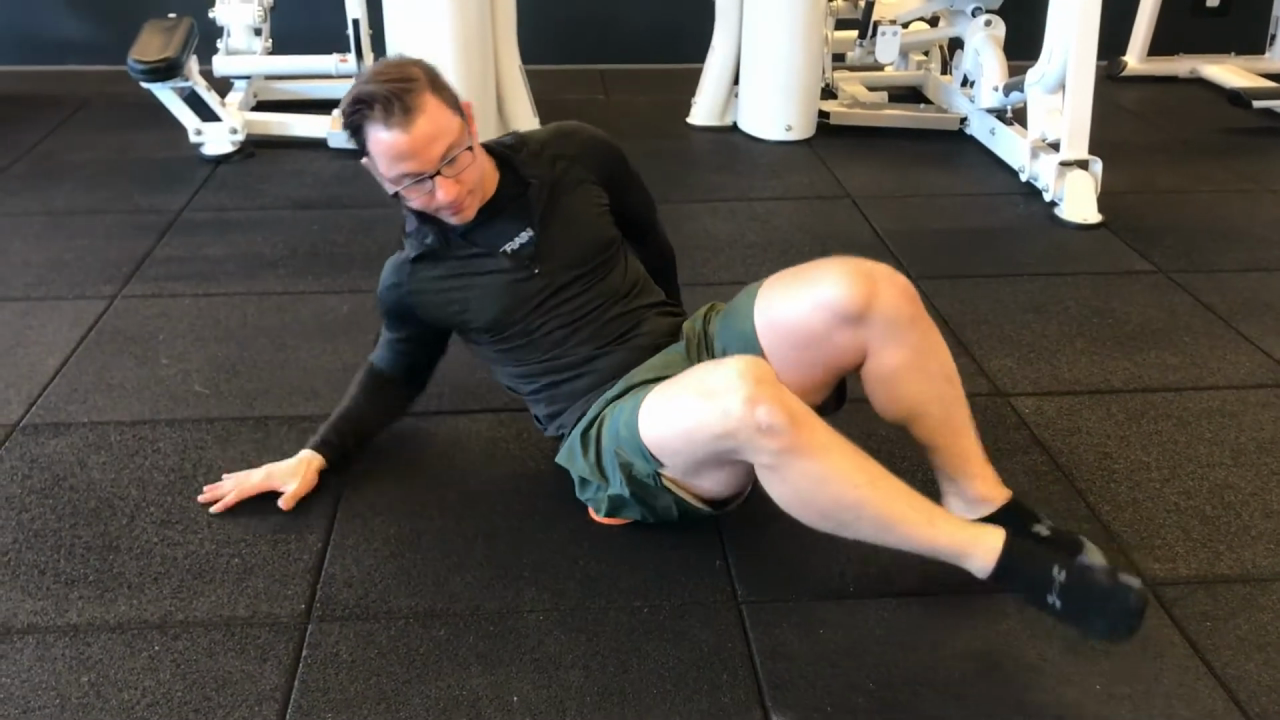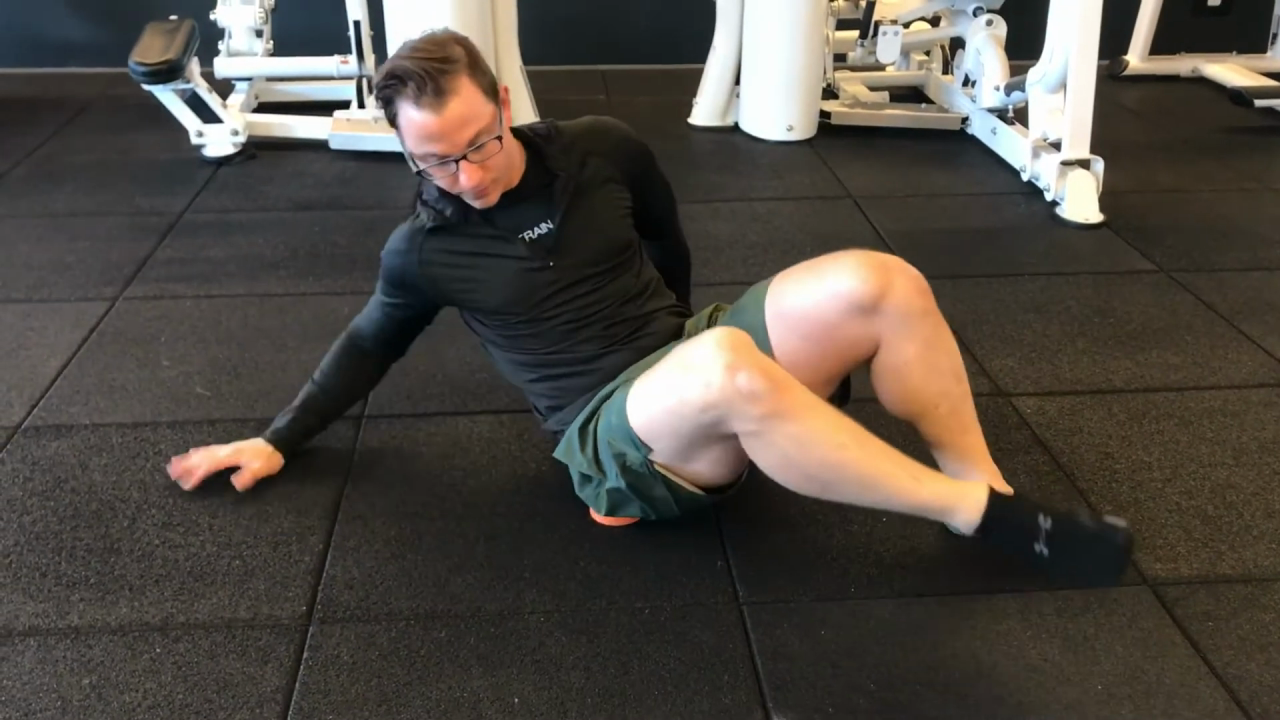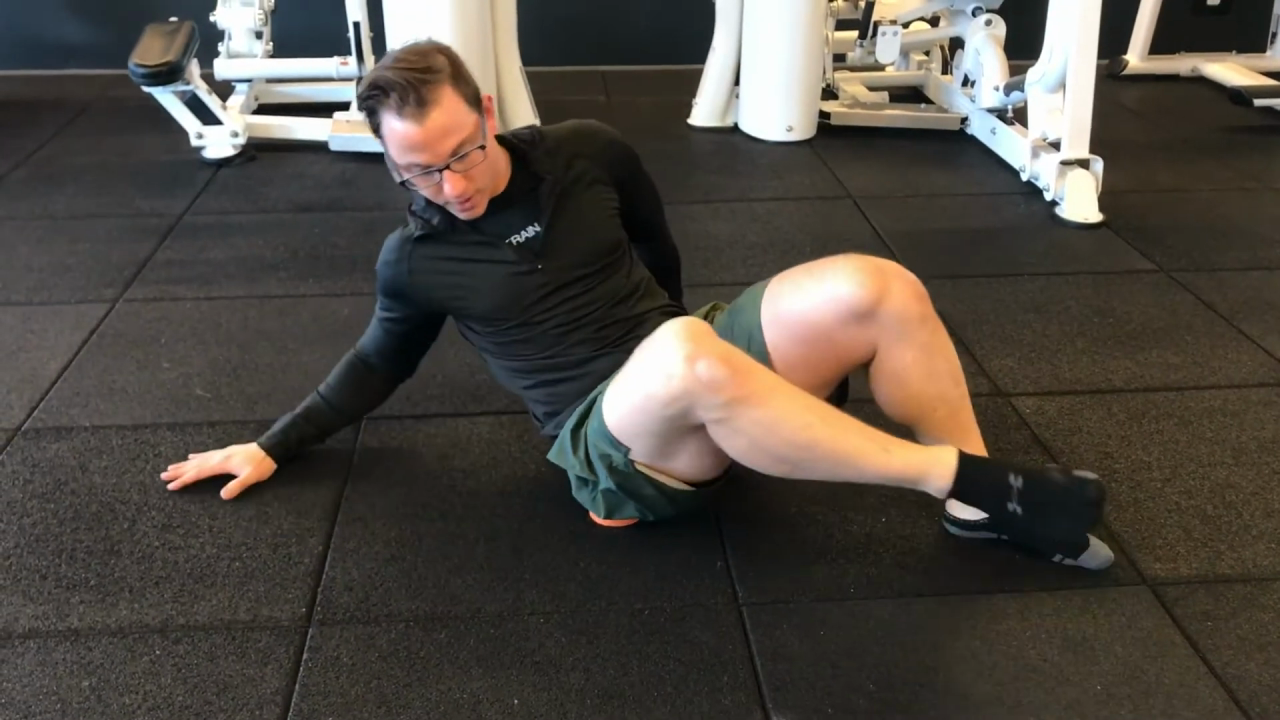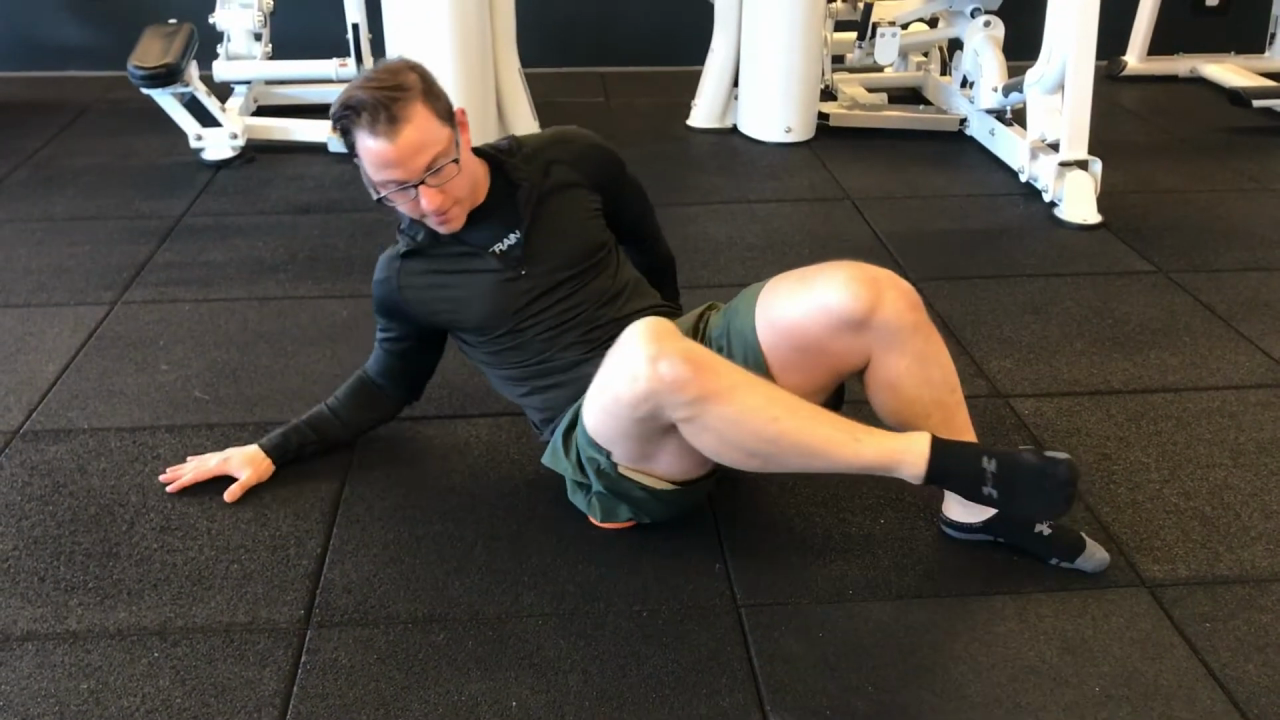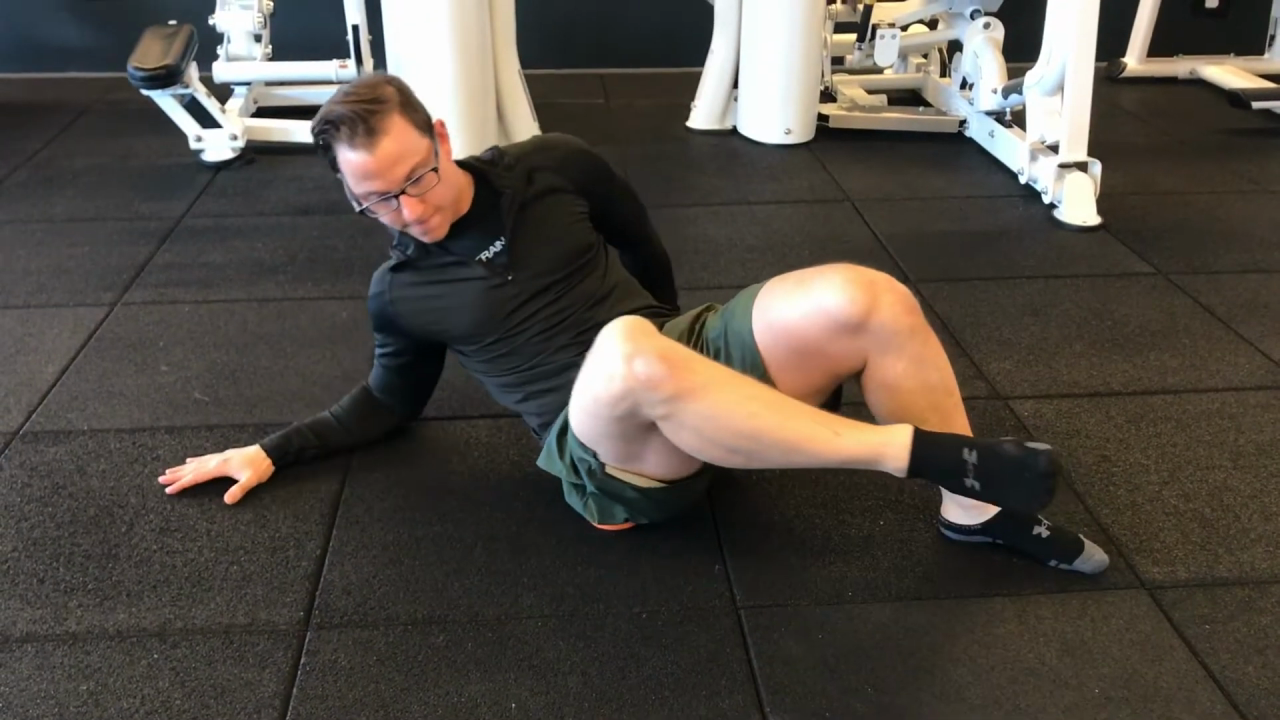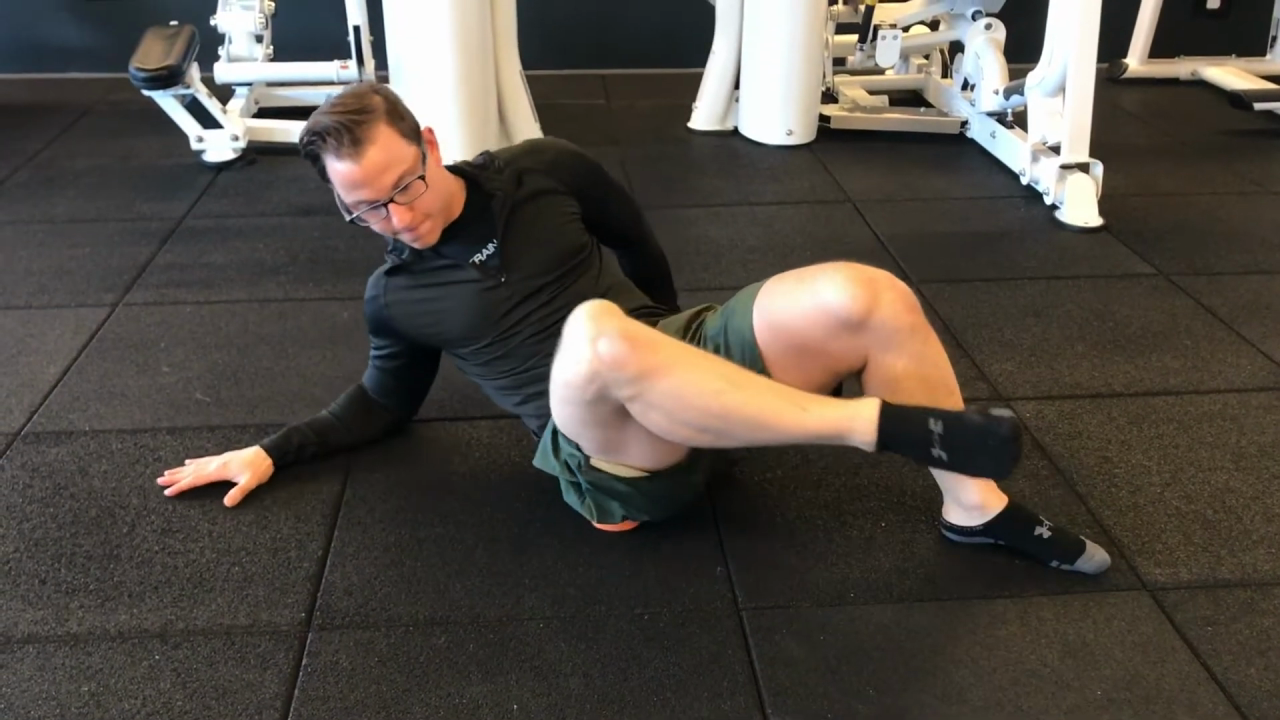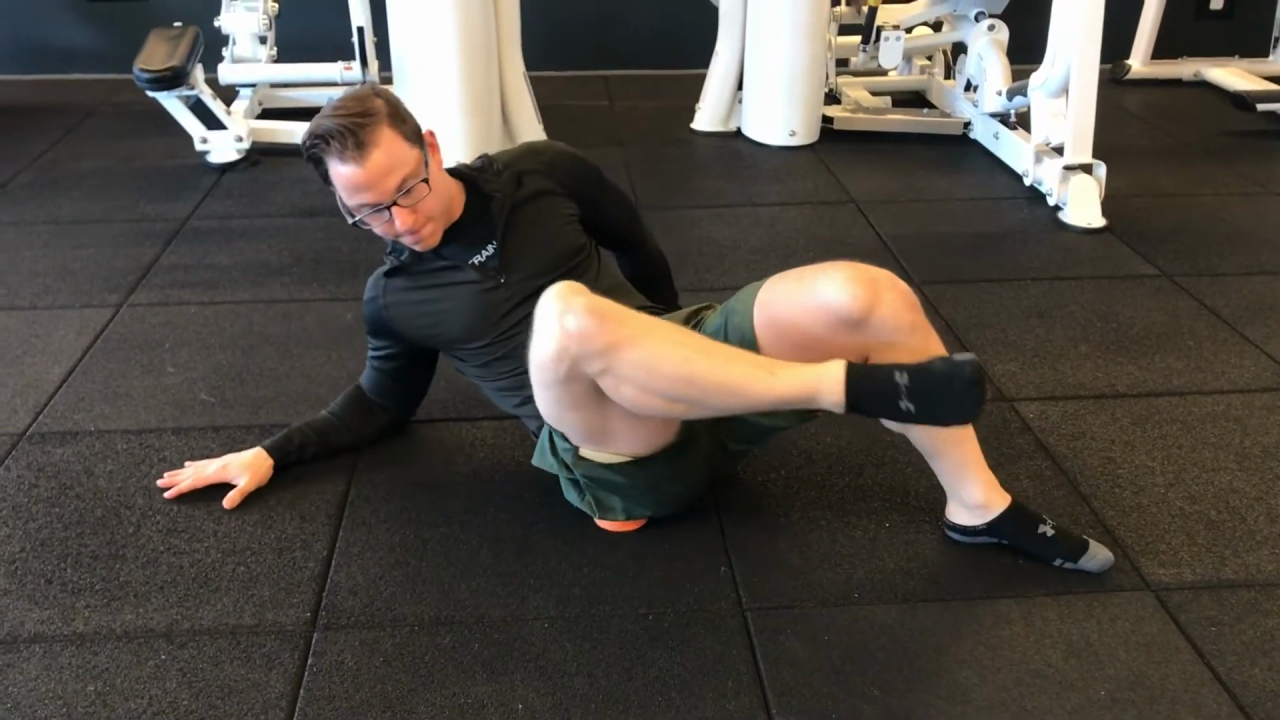
dt=0.2s
person 1, frame 1
left shoulder: (573, 155)
right shoulder: (414, 282)
right elbow: (392, 381)
right wrist: (314, 457)
left hip: (694, 345)
right hip: (613, 437)
left knee: (863, 292)
right knee: (746, 399)
left ankle: (981, 502)
right ankle: (1004, 559)
person 1, frame 2
left shoulder: (602, 150)
right shoulder: (421, 253)
right elbow: (370, 345)
right wrist: (277, 441)
left hip: (700, 358)
right hip: (617, 439)
left knee: (879, 285)
right knee: (724, 372)
left ankle: (984, 502)
right ankle: (992, 513)
person 1, frame 3
left shoulder: (587, 152)
right shoulder: (413, 262)
right elbow: (379, 366)
right wrist: (271, 447)
left hip: (699, 349)
right hip: (614, 443)
left knee: (876, 291)
right knee: (682, 356)
left ankle: (983, 507)
right ankle: (967, 476)
person 1, frame 4
left shoulder: (567, 159)
right shoulder: (406, 279)
right elbow: (386, 387)
right wrist: (271, 449)
left hip: (700, 349)
right hip: (613, 448)
left knee: (870, 298)
right knee: (652, 354)
left ankle: (979, 508)
right ankle: (941, 462)
person 1, frame 5
left shoulder: (552, 166)
right shoulder: (400, 293)
right elbow: (388, 403)
right wrist: (269, 452)
left hip: (695, 349)
right hip: (612, 454)
left knee: (864, 299)
right knee: (629, 350)
left ankle: (978, 510)
right ankle: (921, 452)
person 1, frame 6
left shoulder: (543, 170)
right shoulder: (395, 297)
right elbow: (382, 405)
right wrist: (269, 452)
left hip: (692, 351)
right hip: (613, 457)
left knee: (865, 297)
right knee: (593, 331)
left ankle: (977, 508)
right ankle: (888, 425)
person 1, frame 7
left shoulder: (541, 173)
right shoulder: (394, 299)
right elbow: (379, 405)
right wrist: (269, 454)
left hip: (692, 349)
right hip: (616, 454)
left knee: (866, 295)
right knee: (564, 313)
left ankle: (980, 507)
right ankle: (853, 387)
